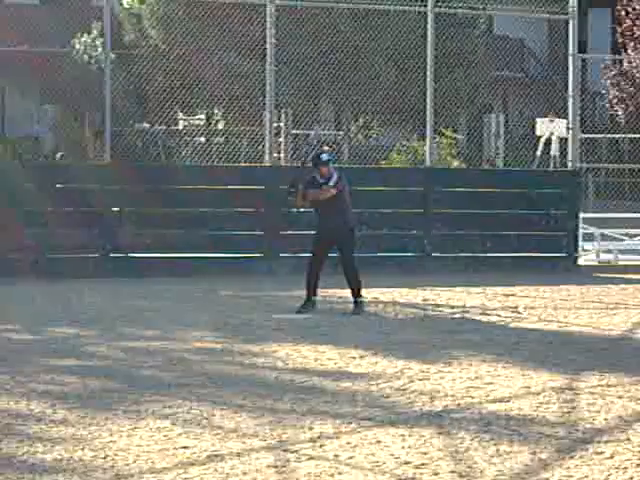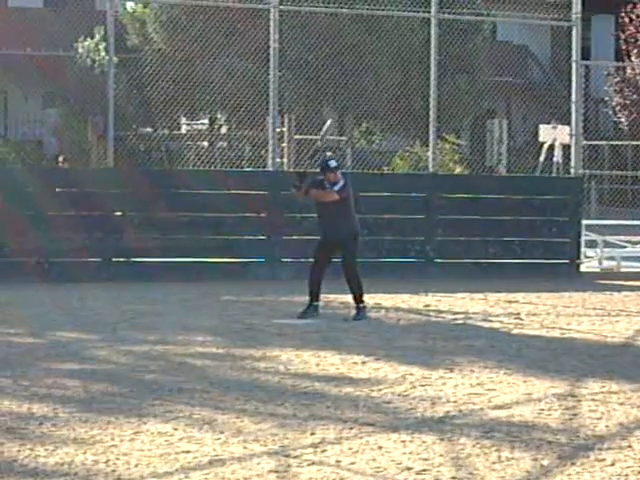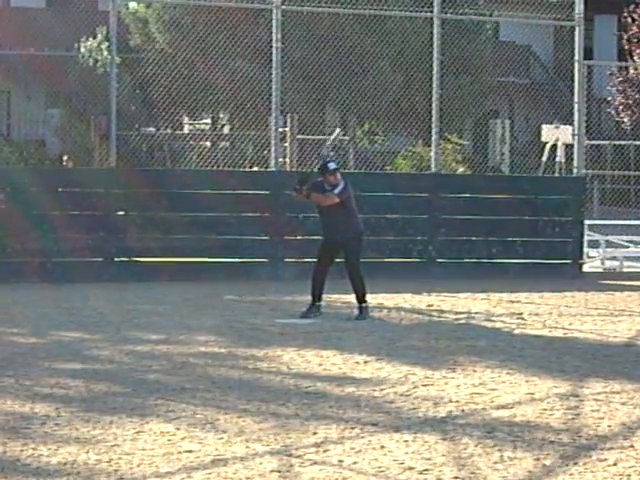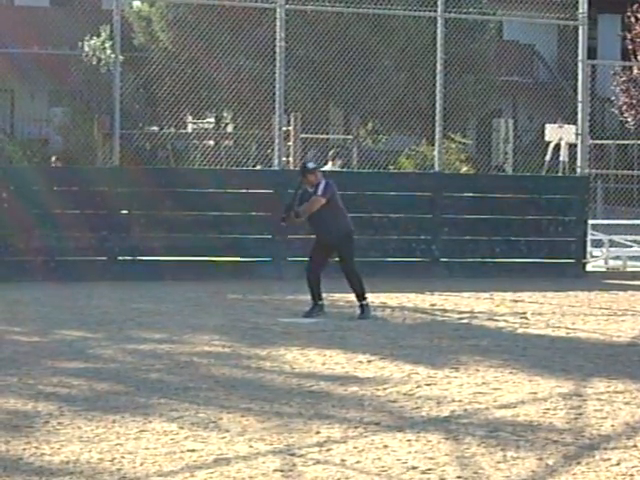
dt=1s
person 1, frame 1
left shoulder: (338, 177)
right shoulder: (311, 181)
left elbow: (324, 194)
right elbow: (301, 202)
left wrist: (305, 192)
right wrist: (298, 191)
left hip: (345, 228)
right hip: (324, 229)
left knee: (348, 264)
right knee: (314, 264)
left ankle: (358, 300)
right ankle: (310, 300)
person 1, frame 2
left shoulder: (343, 184)
right shoulder: (318, 183)
left elbow: (326, 197)
right elbow: (301, 193)
left wrist: (307, 190)
right wrist: (300, 186)
left hip: (348, 235)
right hip: (328, 236)
left knee: (350, 269)
right knee: (316, 268)
left ankle: (360, 306)
right ankle: (313, 305)
person 1, frame 3
left shoulder: (343, 186)
right shoulder: (318, 184)
left elbow: (325, 200)
right elbow: (302, 195)
left wrist: (307, 193)
right wrist: (301, 189)
left hip: (352, 235)
right hip: (331, 236)
left knee: (353, 269)
right knee: (319, 269)
left ankle: (363, 306)
right ankle: (316, 304)
person 1, frame 4
left shoulder: (327, 185)
right shoulder: (304, 194)
left elbow: (313, 206)
right elbow: (300, 216)
left wrist: (296, 212)
right wrist: (292, 215)
left hip: (343, 235)
right hip: (323, 238)
left knee: (349, 269)
right knee: (312, 270)
left ankle: (364, 304)
right ankle: (318, 304)
